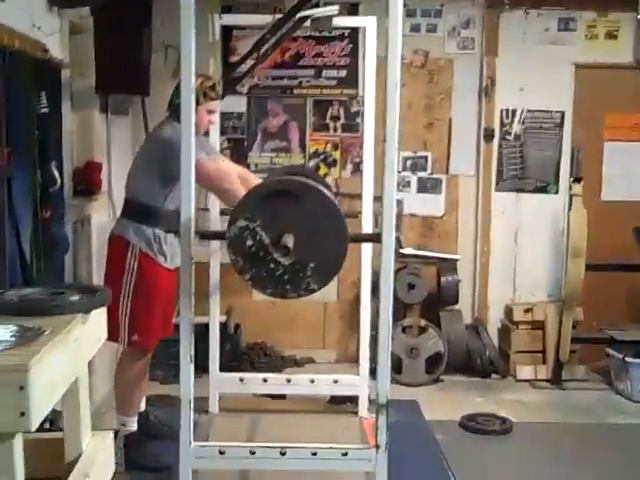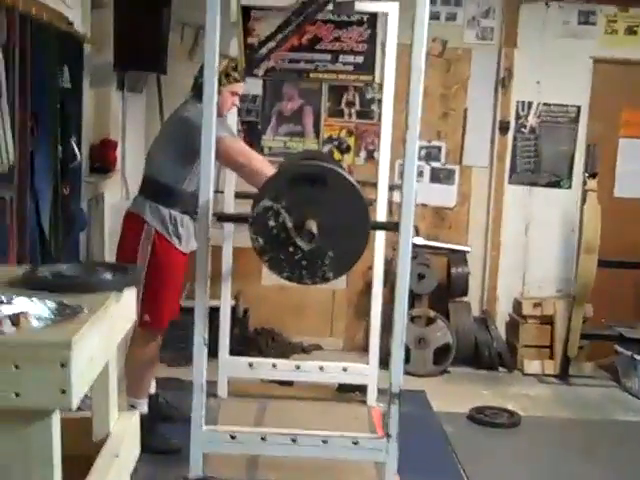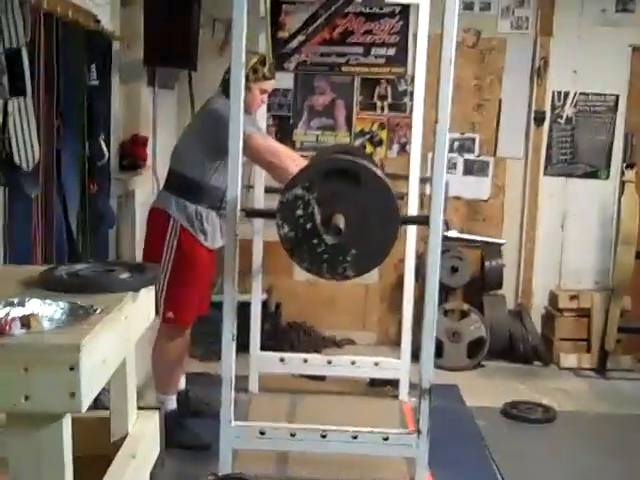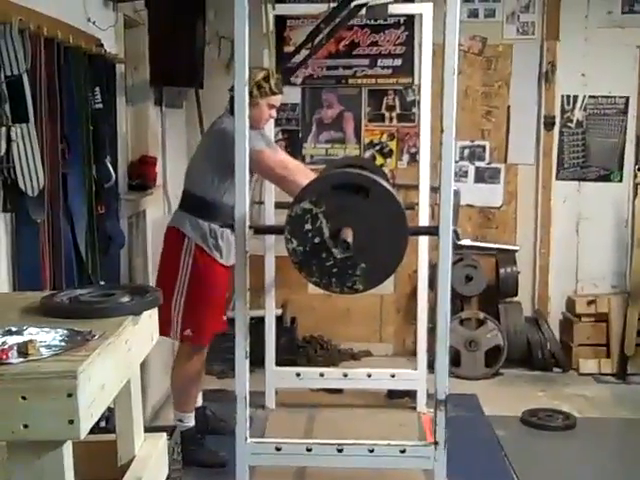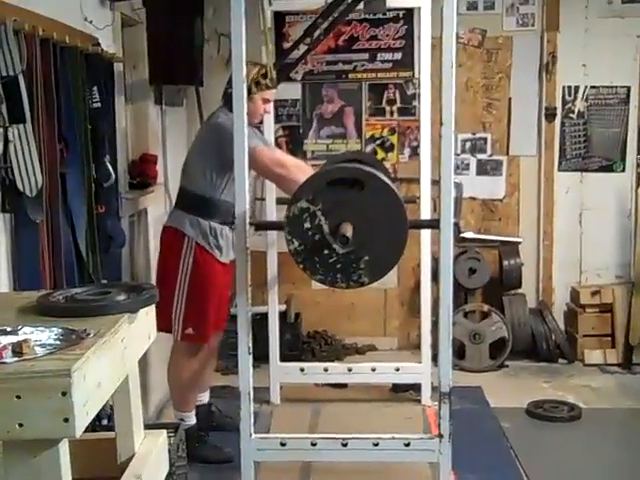
dt=0.5s
person 1, frame 1
left shoulder: (190, 140)
right shoulder: (169, 138)
left elbow: (232, 169)
right elbow: (218, 182)
left hip: (161, 248)
right hip: (139, 247)
left knee: (148, 342)
right knee: (136, 346)
left ankle: (139, 417)
right ankle: (125, 436)
person 1, frame 2
left shoulder: (212, 121)
right shoulder: (193, 118)
left elbow: (252, 156)
right elbow: (244, 163)
left hip: (175, 229)
right hip: (154, 227)
left knee: (158, 321)
right knee: (147, 325)
left ankle: (149, 399)
right ankle: (137, 417)
person 1, frame 3
left shoulder: (238, 117)
right shoulder: (221, 113)
left elbow: (282, 151)
right elbow: (271, 160)
left hip: (201, 223)
right hip: (180, 221)
left knee: (185, 318)
right knee: (173, 321)
left ankle: (179, 395)
right ankle: (167, 414)
person 1, frame 4
left shoulder: (249, 133)
right shoulder: (230, 131)
left elbow: (293, 165)
right elbow: (283, 173)
left hip: (216, 242)
right hip: (195, 241)
left knee: (203, 336)
right knee: (192, 341)
left ankle: (195, 412)
right ankle: (185, 433)
person 1, frame 5
left shoulder: (244, 130)
right shoulder: (225, 126)
left elbow: (290, 162)
right elbow: (279, 171)
left hip: (216, 240)
right hip: (194, 239)
left knee: (211, 333)
right knee: (191, 339)
left ankle: (202, 408)
right ankle: (187, 431)
